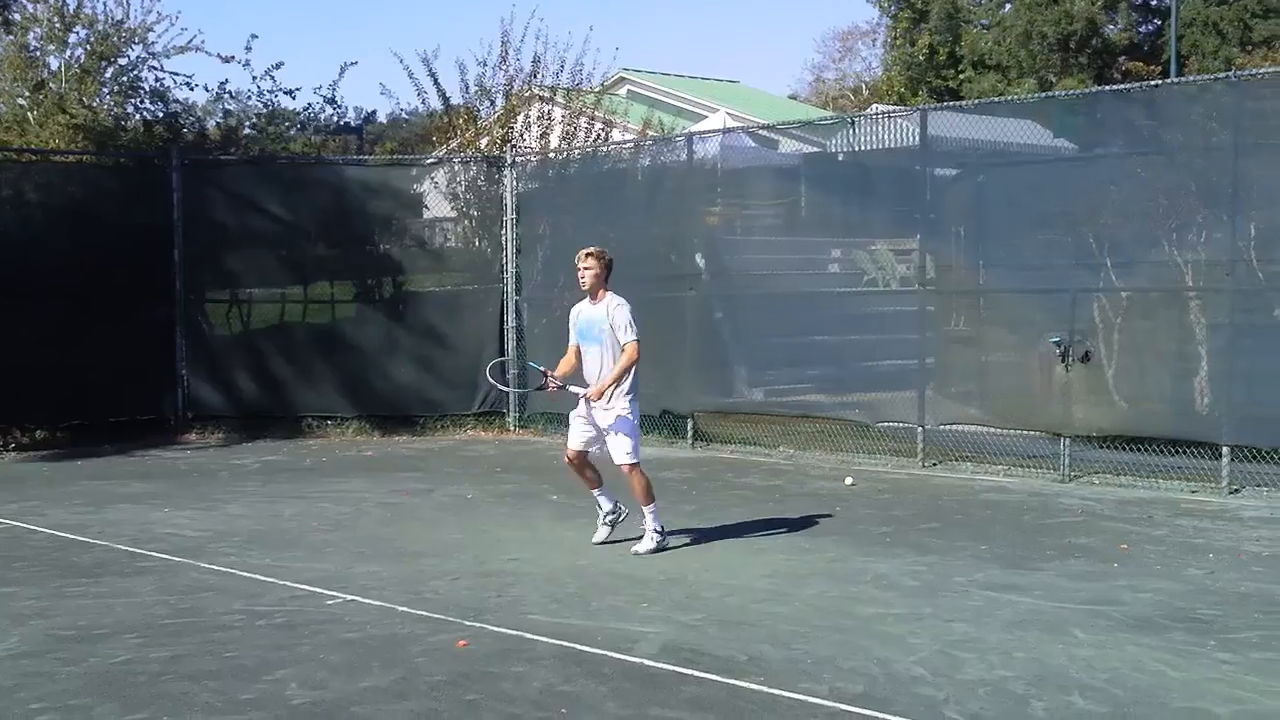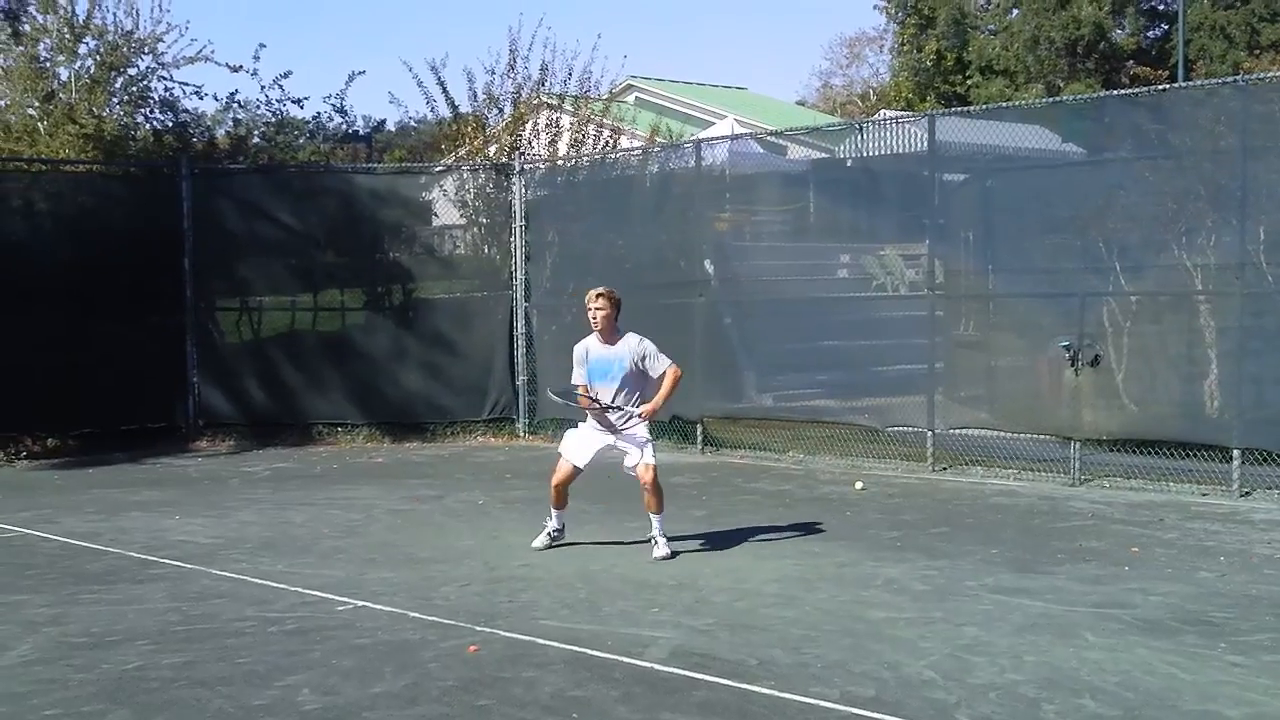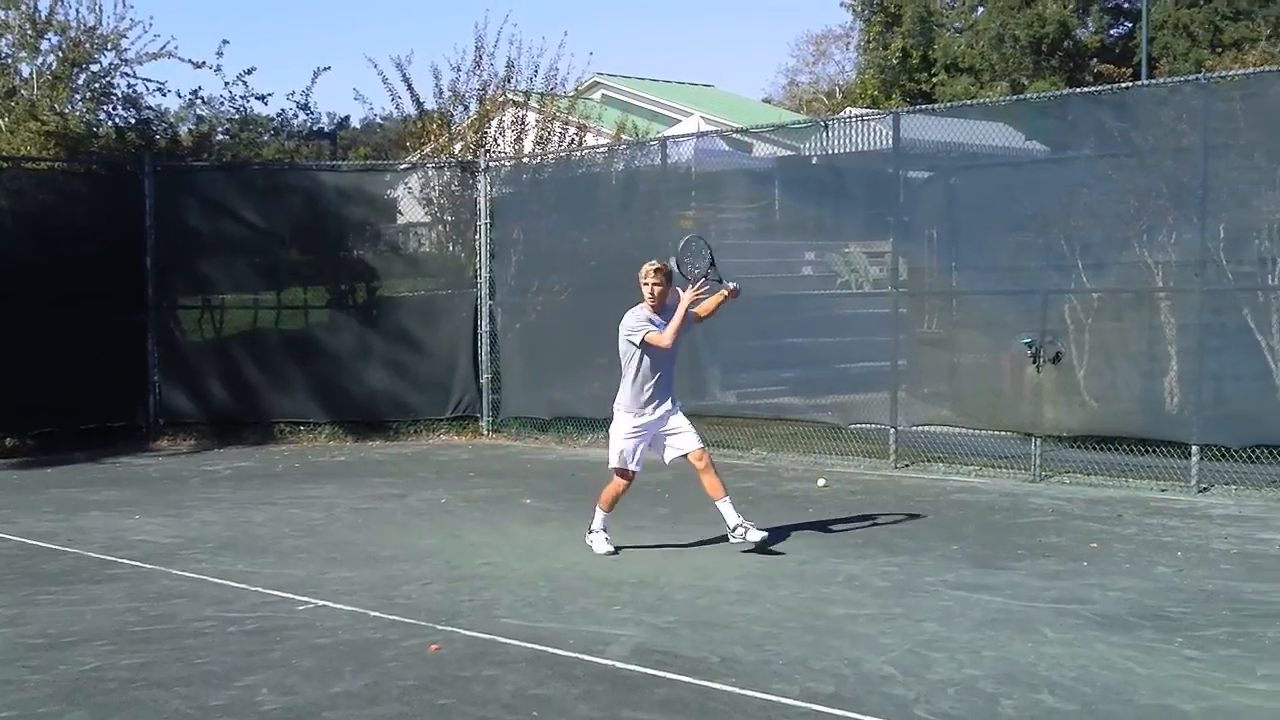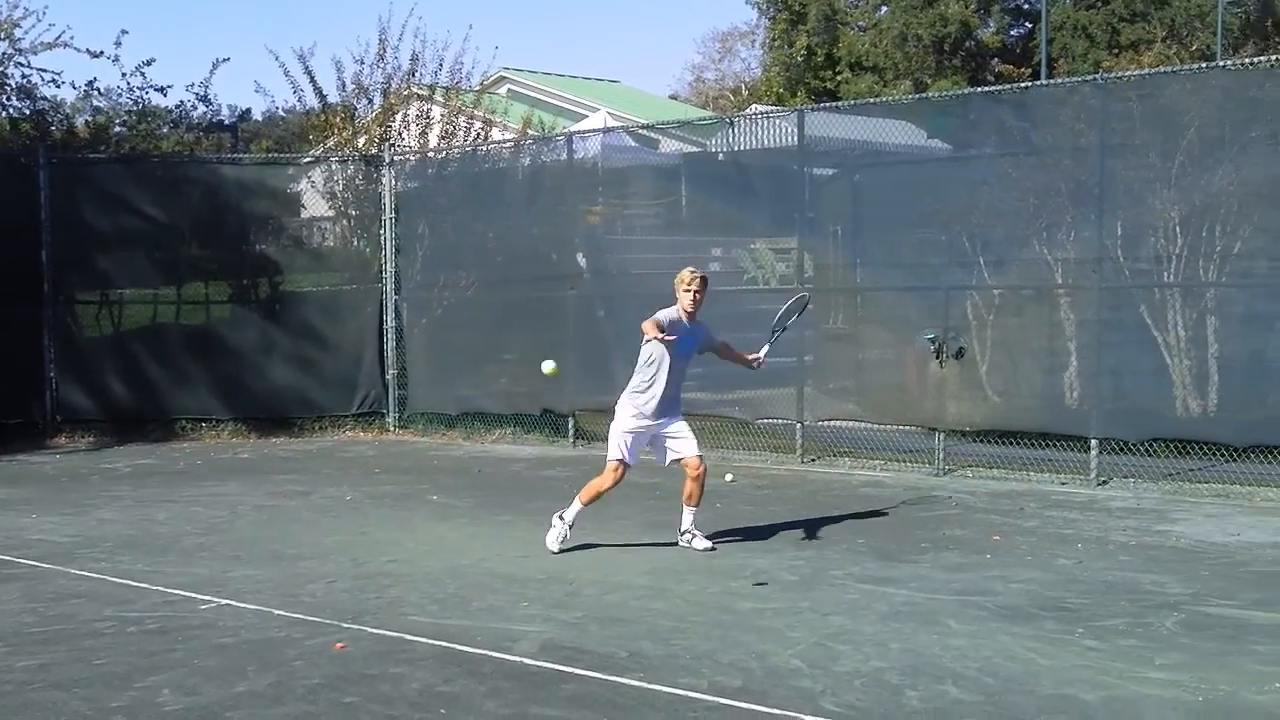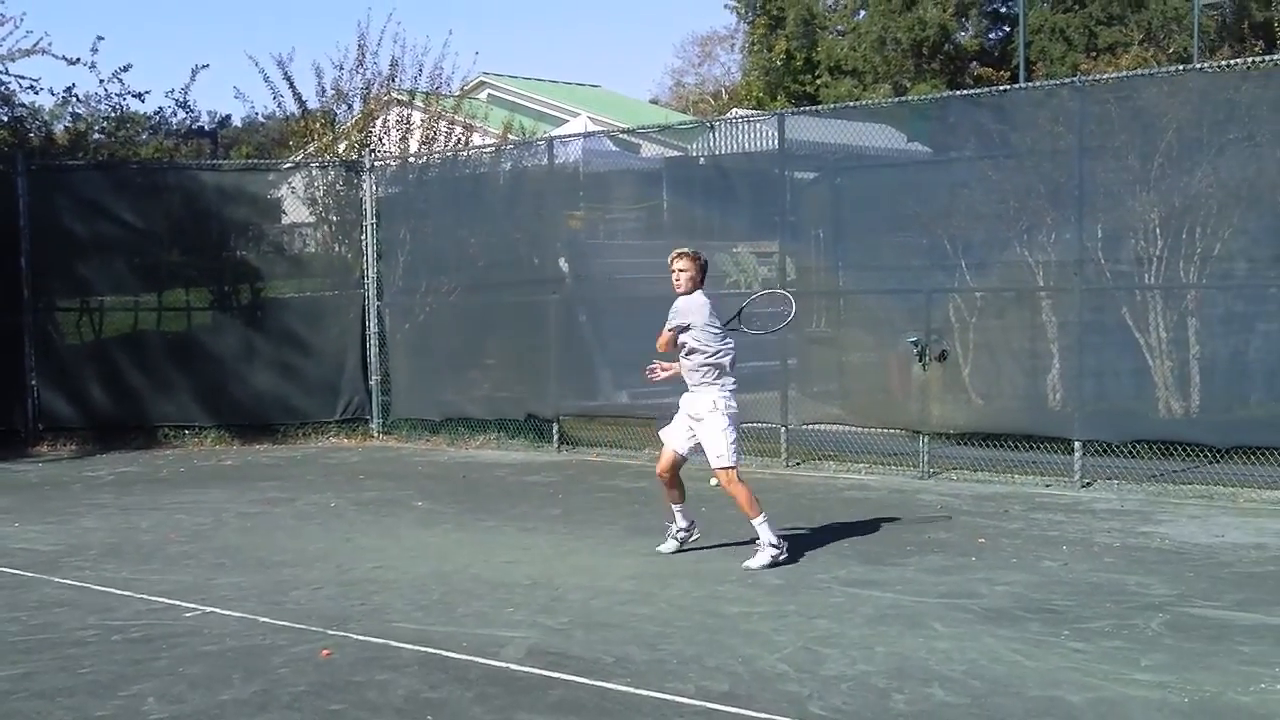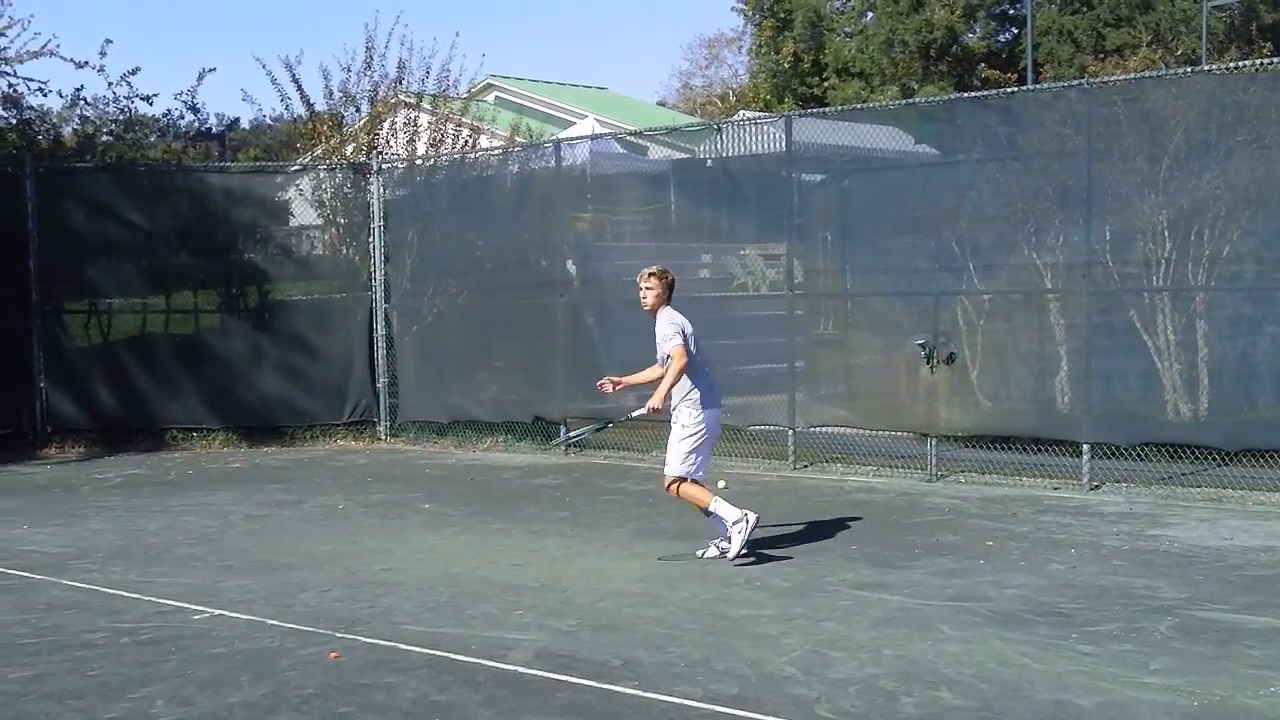
dt=0.5s
person 1, frame 1
left shoulder: (617, 307)
right shoulder: (577, 311)
left elbow: (632, 353)
right elbow: (573, 355)
left wrist: (605, 386)
right wrist: (558, 374)
left hip: (618, 400)
right hip: (590, 398)
left knee: (629, 466)
right knee: (574, 457)
left ankle: (654, 530)
right ankle: (611, 509)
person 1, frame 2
left shoulder: (637, 345)
right shoulder: (581, 349)
left elbow: (674, 372)
right elbow: (582, 393)
left wrist: (656, 404)
right wrist: (592, 407)
left hip: (632, 426)
right hip: (596, 425)
left knee: (648, 477)
right knee: (558, 480)
left ankle: (658, 535)
right ankle: (555, 527)
person 1, frame 3
left shoulder: (673, 313)
right shoulder: (633, 319)
left elbow: (702, 313)
right elbow: (666, 342)
left wrist: (727, 293)
right wrist: (684, 306)
left hip: (667, 410)
right hip: (633, 414)
left knee: (703, 462)
right knee: (622, 481)
left ankle: (737, 526)
right ankle: (596, 530)
person 1, frame 4
left shoulder: (700, 331)
right shoulder: (667, 317)
left elbow: (720, 348)
right elbow: (648, 324)
left wrist: (746, 359)
right wrist: (654, 333)
left hip: (669, 415)
right hip: (635, 411)
left knee: (697, 469)
right knee: (612, 476)
left ankle: (687, 530)
right ankle: (565, 519)
person 1, frame 5
left shoulder: (687, 304)
right shoulder: (696, 305)
left elbow: (663, 346)
left wrist: (673, 364)
right wrist: (675, 368)
left hip: (715, 400)
right hip: (695, 402)
left knee: (727, 477)
right knee: (665, 469)
left ankle: (771, 543)
right ankle: (683, 526)
person 1, frame 6
left shoulder: (667, 322)
right shoulder: (670, 321)
left elbow: (682, 360)
right elbow: (663, 369)
left wrist: (661, 392)
right wrist: (623, 381)
left hip: (694, 411)
right hip: (702, 409)
left knee: (675, 484)
right knee: (687, 480)
left ankle: (737, 518)
right ankle: (729, 536)
